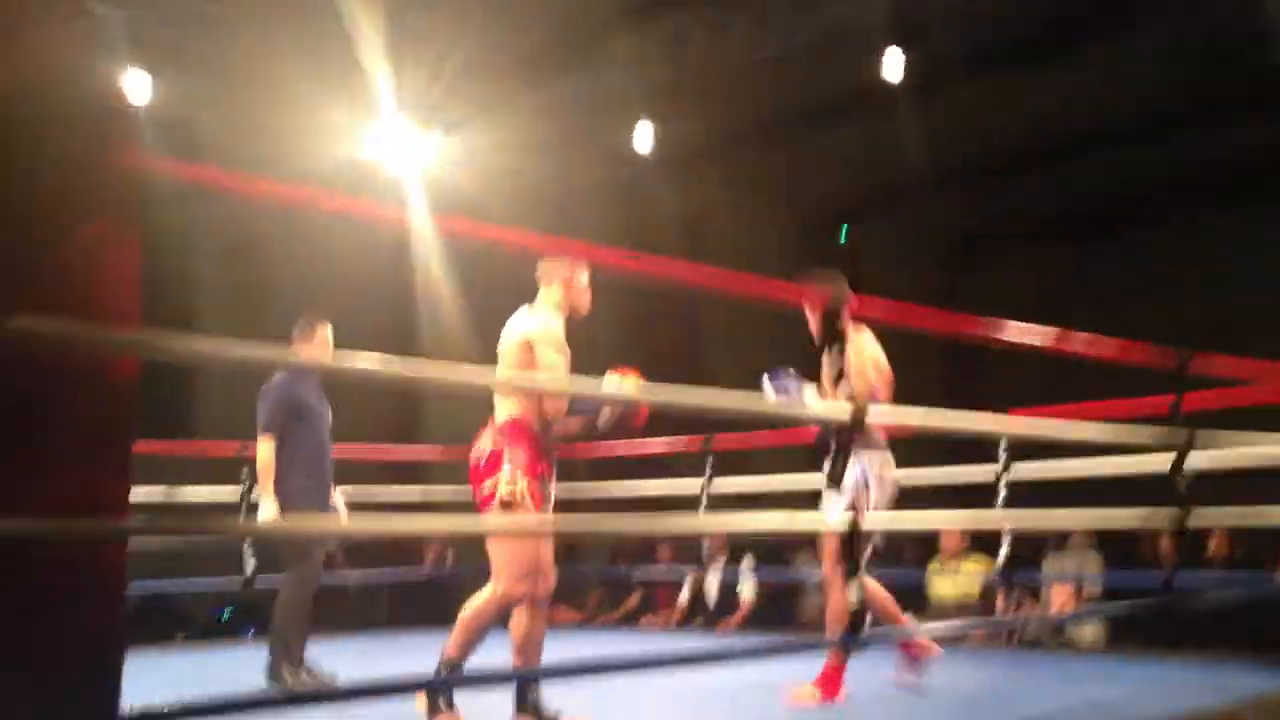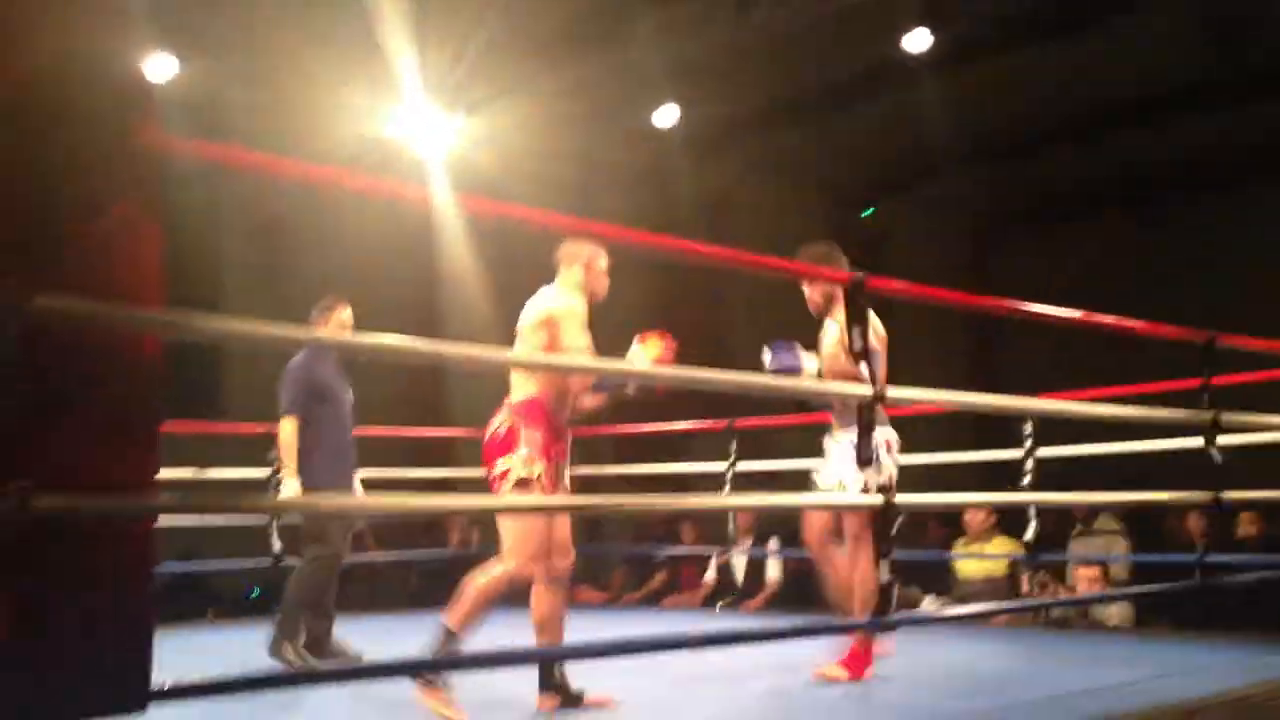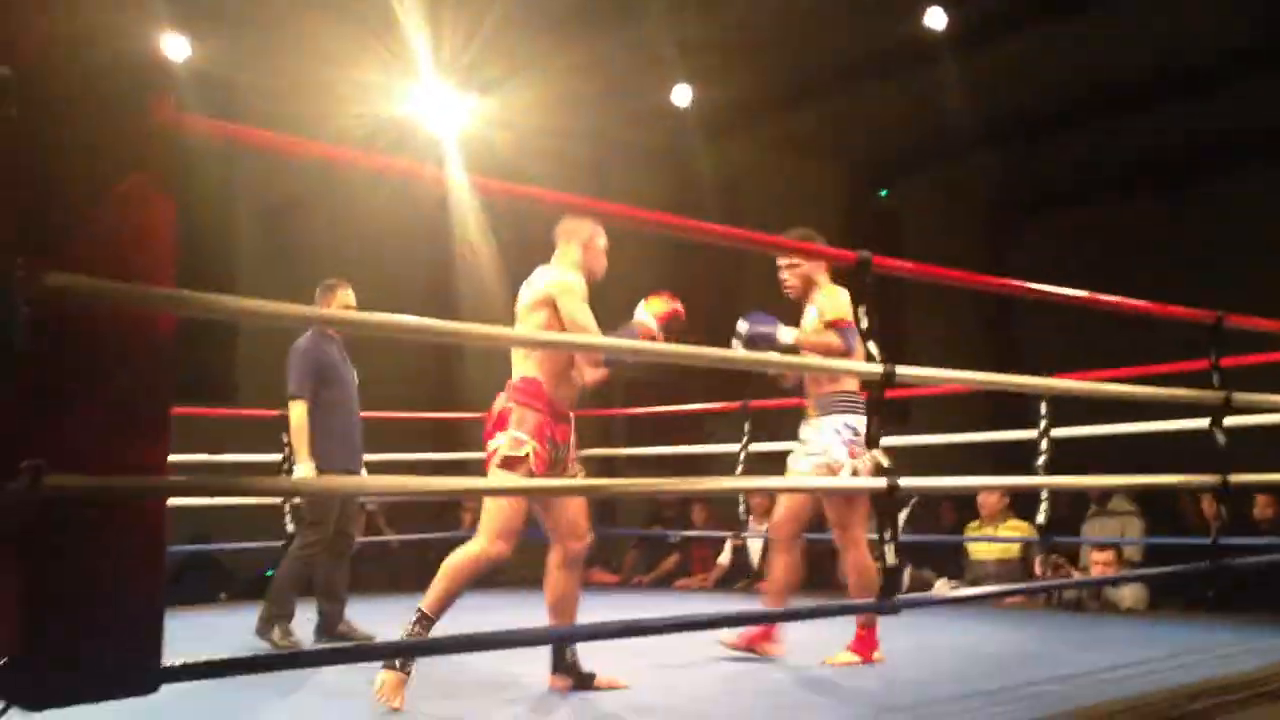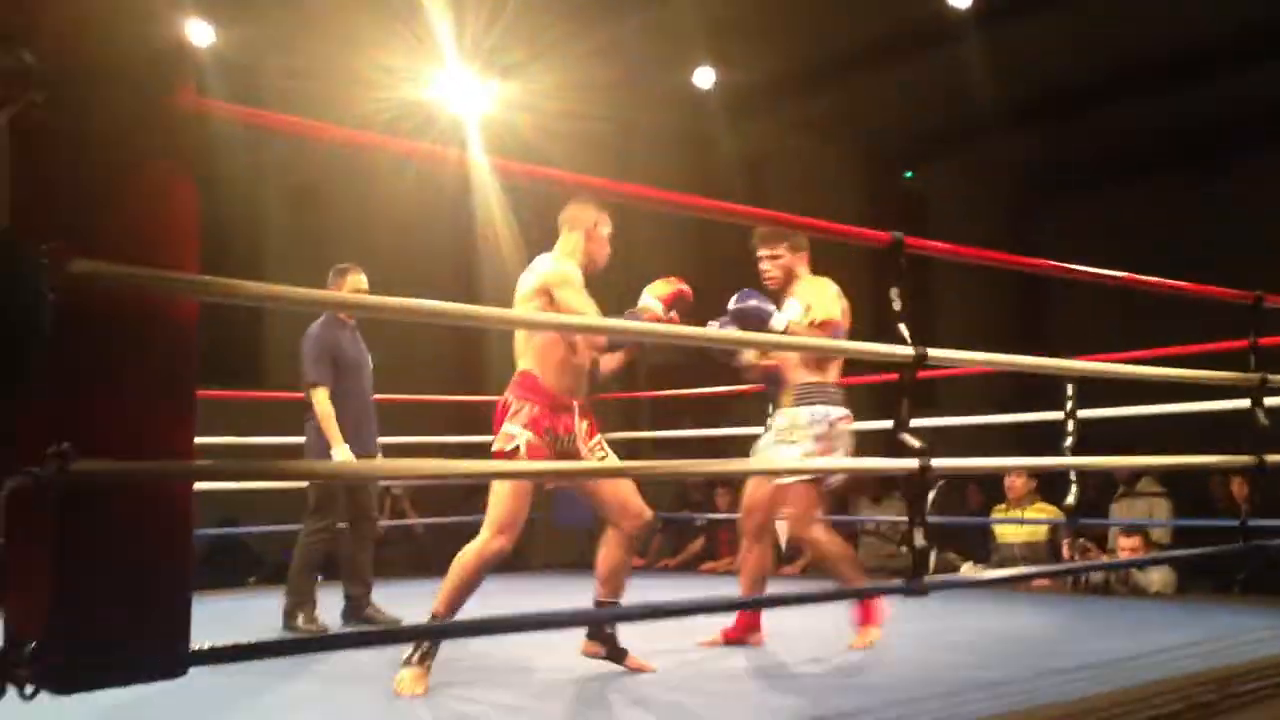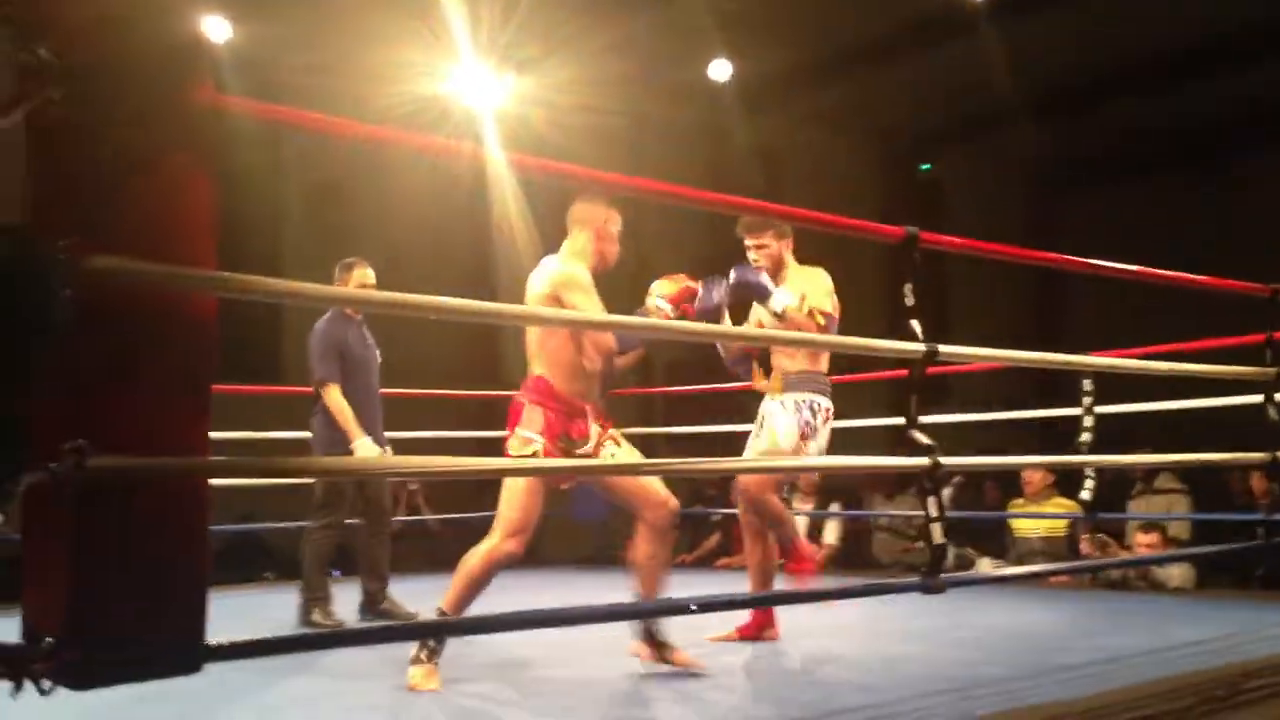
dt=0.1s
person 1, frame 1
left shoulder: (536, 326)
right shoulder: (543, 321)
right elbow: (555, 403)
left wrist: (603, 415)
right wrist: (608, 401)
left hip: (529, 461)
right hip: (511, 456)
left knee: (539, 586)
right knee: (512, 585)
person 1, frame 2
left shoulder: (553, 306)
right shoulder: (565, 300)
right elbow: (583, 378)
right wrist: (638, 361)
left hip: (543, 440)
right hip: (525, 436)
left knee: (558, 565)
right knee: (521, 564)
right ankle: (434, 665)
person 1, frame 3
left shoulder: (555, 287)
right shoulder: (563, 278)
left elbow: (578, 376)
right elbow: (597, 352)
left wrist: (638, 335)
right wrist: (644, 325)
left hip: (555, 428)
right hip: (526, 420)
left knee: (573, 544)
right knee: (495, 544)
left ankle: (564, 665)
right ankle: (405, 652)
person 1, frame 4
left shoulder: (559, 276)
right shoulder: (557, 268)
left elbow: (591, 364)
right elbow: (599, 339)
left wrist: (645, 322)
right wrist: (648, 308)
left hip: (570, 419)
right hip: (532, 413)
left knee: (635, 518)
right knee: (498, 537)
left ankle: (600, 634)
right ankle: (422, 646)
person 1, frame 5
left shoulder: (574, 279)
right shoulder: (566, 271)
left elbow: (598, 354)
right elbow: (609, 343)
left wrist: (655, 314)
right wrist: (655, 311)
left hip: (587, 422)
right hip: (545, 417)
left knee: (662, 511)
right knee: (508, 542)
left ankle: (650, 635)
right ankle: (428, 645)
person 2, frame 1
left shoulder: (856, 346)
right shoulder: (836, 352)
left elbow: (861, 402)
left wrist: (807, 396)
right wrist: (802, 396)
left hip: (862, 463)
right hip: (846, 462)
left knee: (838, 568)
right knee: (843, 568)
left ankle: (831, 678)
right ankle: (912, 639)
person 2, frame 2
left shoulder: (854, 317)
right shoulder: (833, 323)
left elbow: (862, 371)
left wrist: (807, 365)
right wrist: (793, 366)
left hip: (864, 437)
right hip: (843, 438)
left knee: (856, 543)
right knee: (816, 537)
left ankle: (860, 654)
right ankle: (857, 629)
person 2, frame 3
left shoulder: (833, 298)
right shoulder: (808, 311)
left elbow: (840, 345)
left wrist: (783, 336)
right wrist: (760, 340)
left hip: (841, 424)
right hip: (817, 429)
left knee: (848, 535)
right knee: (782, 528)
left ankle: (868, 638)
right ankle: (765, 632)
person 2, frame 4
left shoulder: (821, 292)
right shoulder: (788, 305)
left wrist: (774, 321)
right wrist: (747, 351)
left hip: (817, 415)
right hip: (787, 417)
left knee: (803, 524)
right knee: (752, 517)
left ankle: (867, 604)
right ankle: (746, 624)
person 2, frame 5
left shoulder: (815, 280)
right shoulder: (760, 299)
left elbow: (818, 337)
right elbow: (740, 365)
left wrist: (772, 299)
right wrist: (719, 319)
left hip: (806, 402)
right hip: (774, 403)
left knee: (753, 486)
right knee: (750, 511)
left ankle: (800, 553)
right ankle: (763, 617)
person 3, frame 1
left shoulder: (314, 387)
right shoulder: (282, 386)
right elbow: (266, 443)
left wrist: (333, 494)
right wrist: (267, 497)
left hip: (316, 500)
right hip: (293, 500)
left knee: (307, 575)
right knee: (302, 572)
left ankle: (291, 661)
right ankle: (284, 662)
person 3, frame 2
left shoulder: (334, 368)
right shoulder: (303, 366)
right elbow: (289, 423)
left wrist: (353, 476)
right wrist: (290, 476)
left hip: (338, 480)
right hip: (316, 480)
left knee: (332, 558)
right knee: (321, 553)
left ankle: (319, 638)
right ankle: (286, 638)
person 3, frame 3
left shoulder: (339, 350)
right shoulder: (307, 348)
right elbow: (297, 408)
left wrist: (357, 461)
right wrist: (302, 461)
left hip: (345, 465)
right hip: (318, 466)
left knee: (342, 542)
right knee: (313, 539)
left ankle: (331, 620)
right ankle: (274, 619)
person 3, frame 4
left shoulder: (353, 333)
right shoulder: (321, 334)
right elbow: (319, 395)
left wrist: (371, 444)
right wrist: (337, 445)
left hip: (362, 448)
right hip: (339, 450)
left knee: (364, 525)
right knee: (320, 526)
left ankle: (358, 603)
right ankle: (298, 607)
person 3, frame 5
left shoulder: (362, 329)
right shoulder: (327, 330)
right elbow: (330, 391)
left wrist: (378, 438)
right wrist: (357, 439)
left hip: (369, 443)
right hip: (337, 445)
left knee: (380, 518)
right knee: (328, 523)
left ankle: (376, 598)
right ankle: (314, 604)
